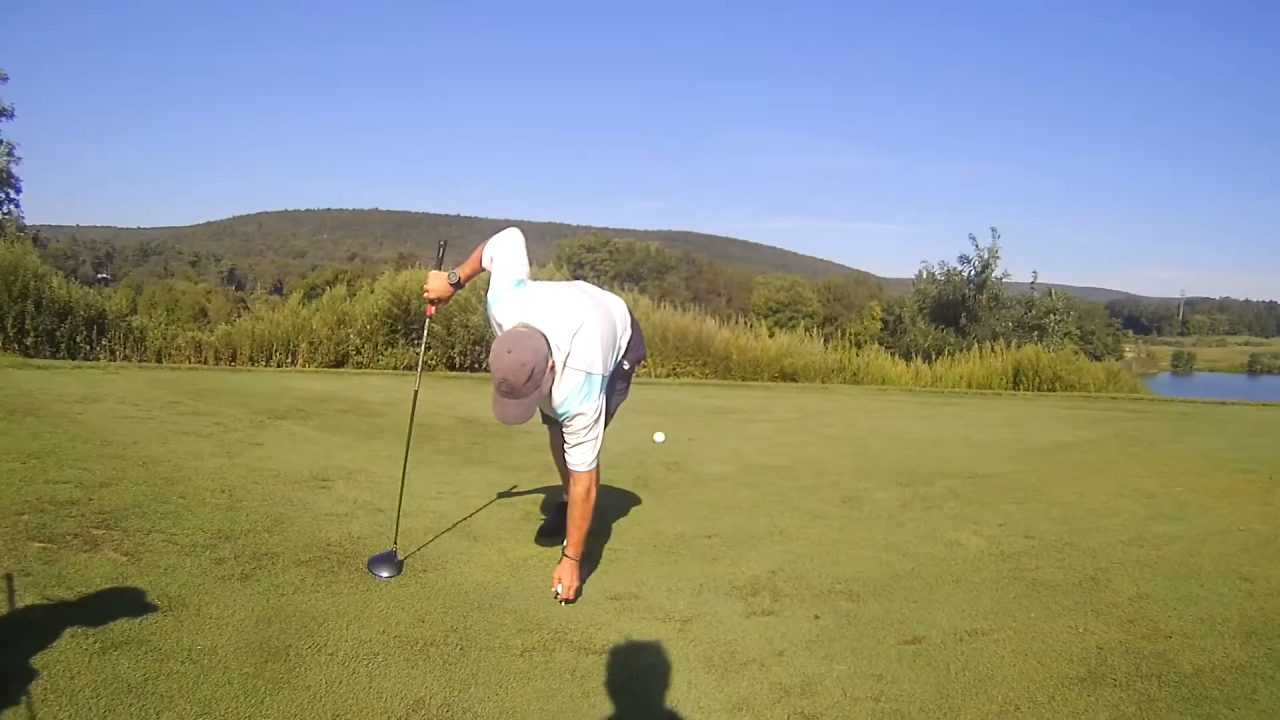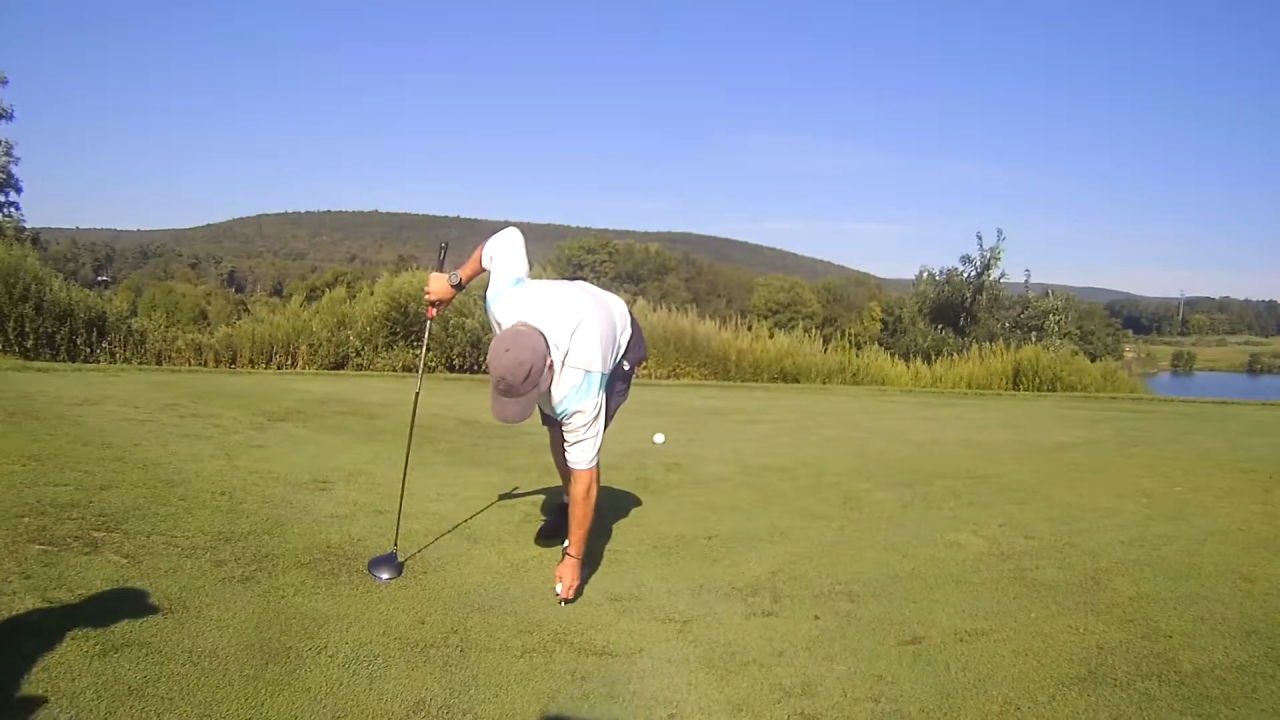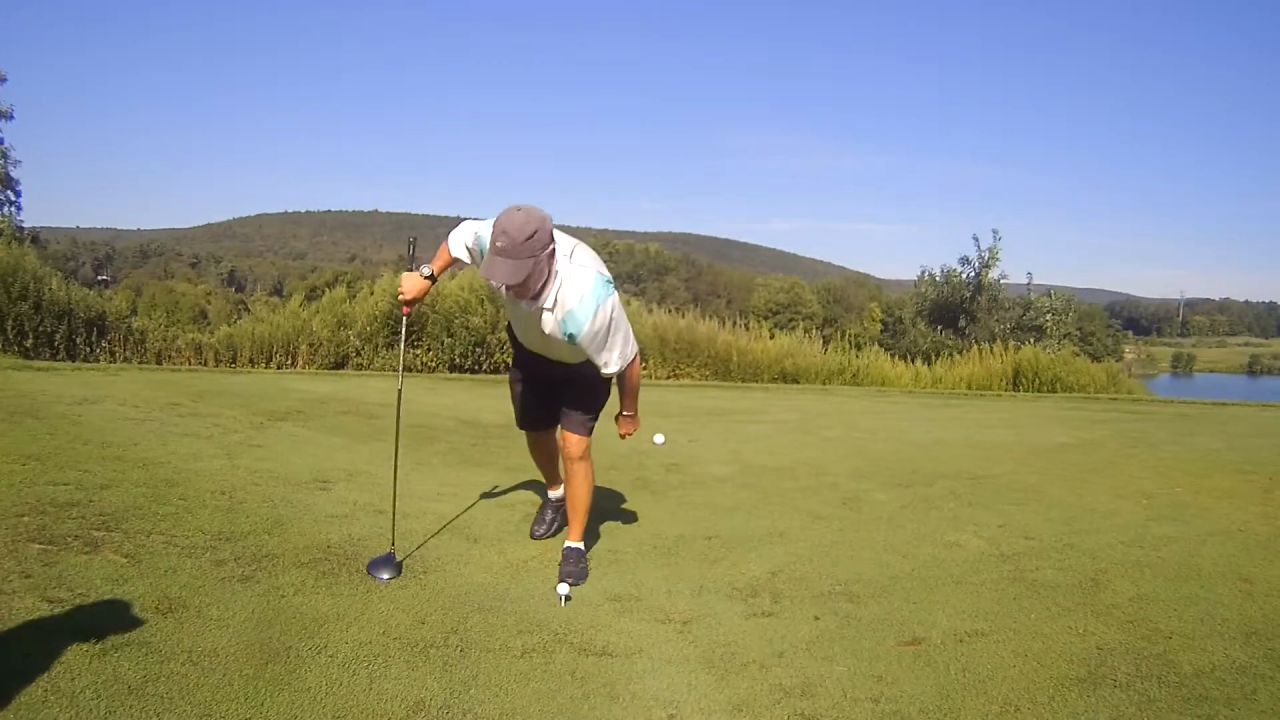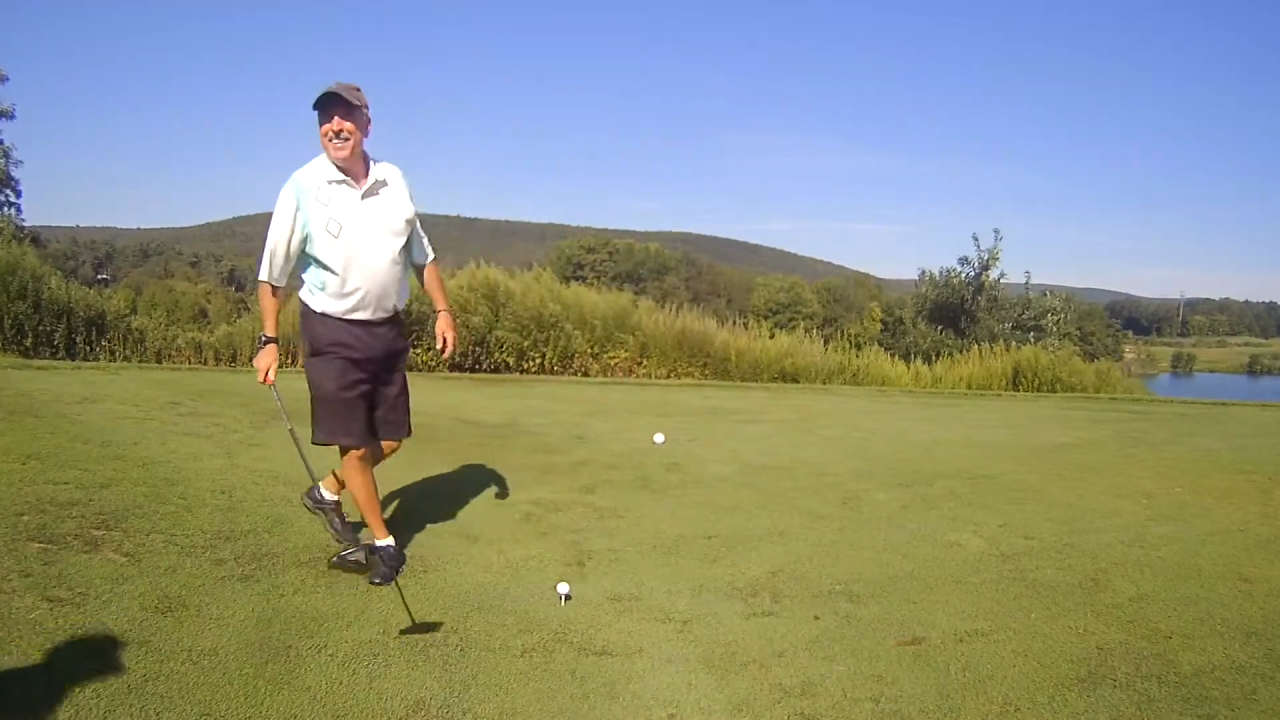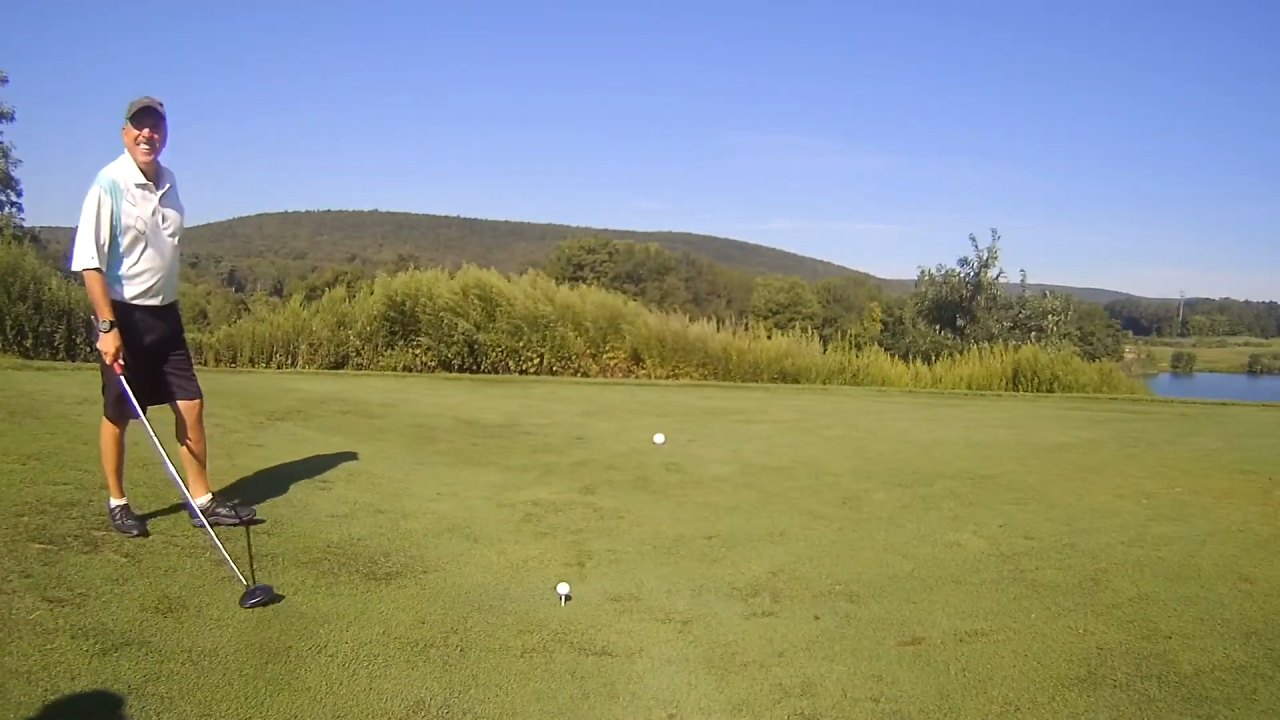
dt=1s
person 1, frame 1
left shoulder: (577, 389)
right shoulder: (504, 304)
left elbow: (583, 476)
right elbow: (509, 239)
left wrist: (571, 560)
right wrist: (454, 279)
left hip: (618, 343)
right hip: (583, 309)
left knee: (578, 447)
right knee: (557, 429)
left ankle: (575, 543)
right ankle: (566, 506)
person 1, frame 2
left shoulder: (576, 387)
right shoulder: (502, 303)
left elbow: (584, 475)
right elbow: (507, 239)
left wrist: (573, 558)
right wrist: (455, 281)
left hip: (617, 344)
right hip: (576, 313)
left knee: (574, 442)
right knee: (556, 431)
left ankle: (571, 543)
right ankle: (567, 505)
person 1, frame 3
left shoulder: (588, 299)
right shoulder: (495, 242)
left elbow: (626, 361)
right elbow: (460, 235)
left wrist: (628, 414)
right wrist: (427, 276)
left hip: (586, 356)
right hip: (531, 343)
left knee: (574, 444)
right knee: (537, 433)
left ankle: (575, 546)
right ankle: (555, 494)
person 1, frame 4
left shoulder: (396, 181)
right shoulder: (302, 188)
left elbow: (421, 254)
right elbow: (272, 272)
left wrist: (442, 310)
right wrist: (269, 340)
left hip: (388, 330)
right hip: (332, 333)
left knee: (390, 440)
right knee: (354, 447)
left ankle: (326, 494)
right ankle: (382, 540)
person 1, frame 5
left shoulder: (169, 183)
right shoulder: (109, 185)
right elbow: (90, 262)
right wrist: (107, 327)
left hip: (166, 315)
right hip: (124, 316)
left knee: (191, 406)
right knee: (117, 416)
left ankle: (202, 500)
right ankle: (118, 502)
